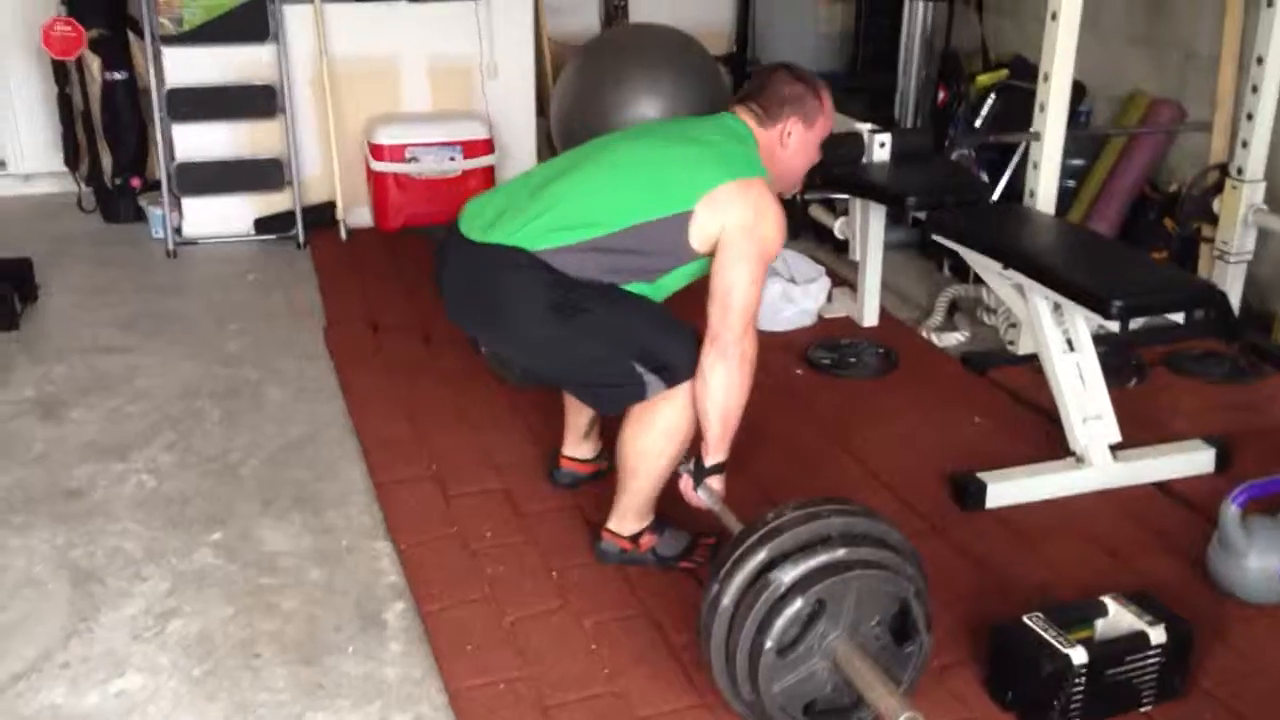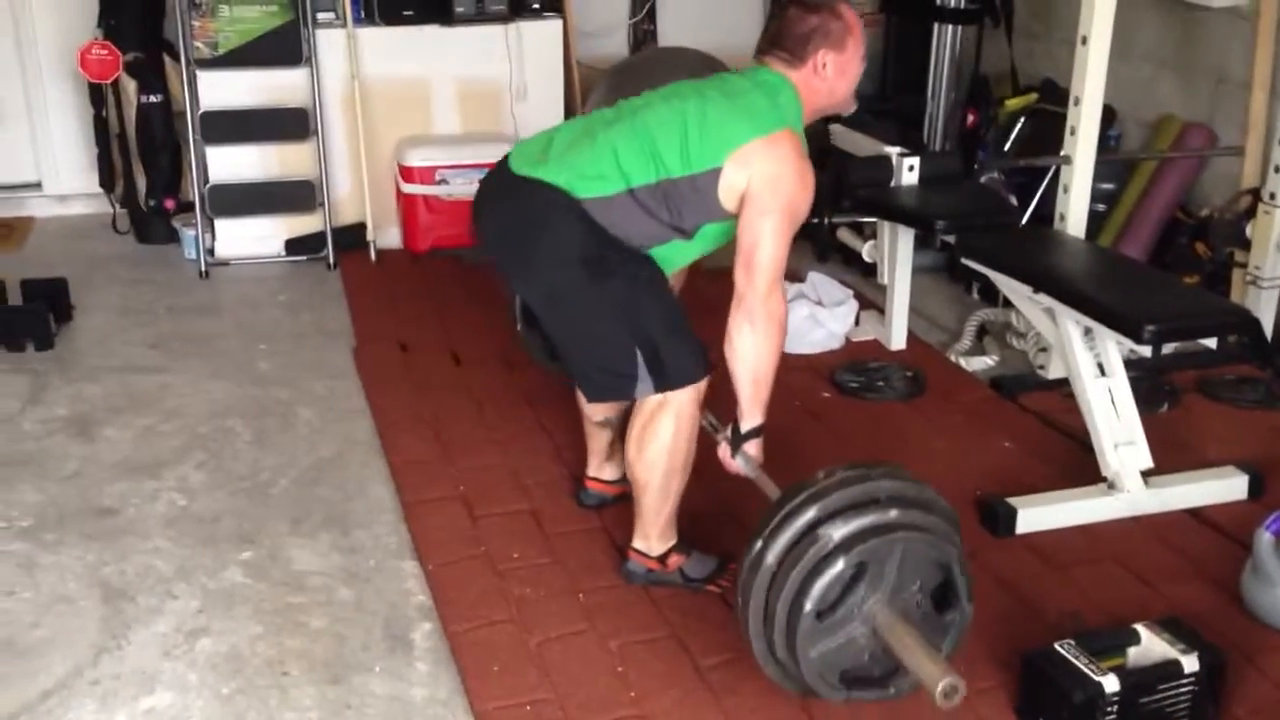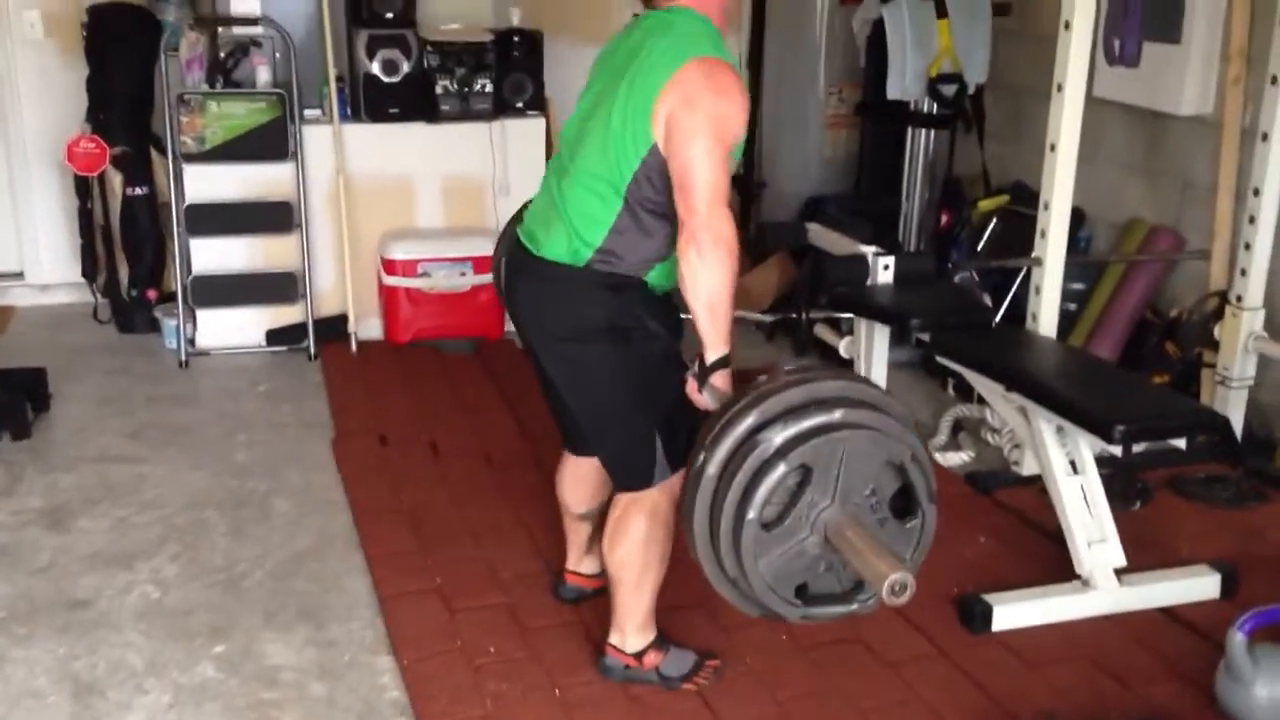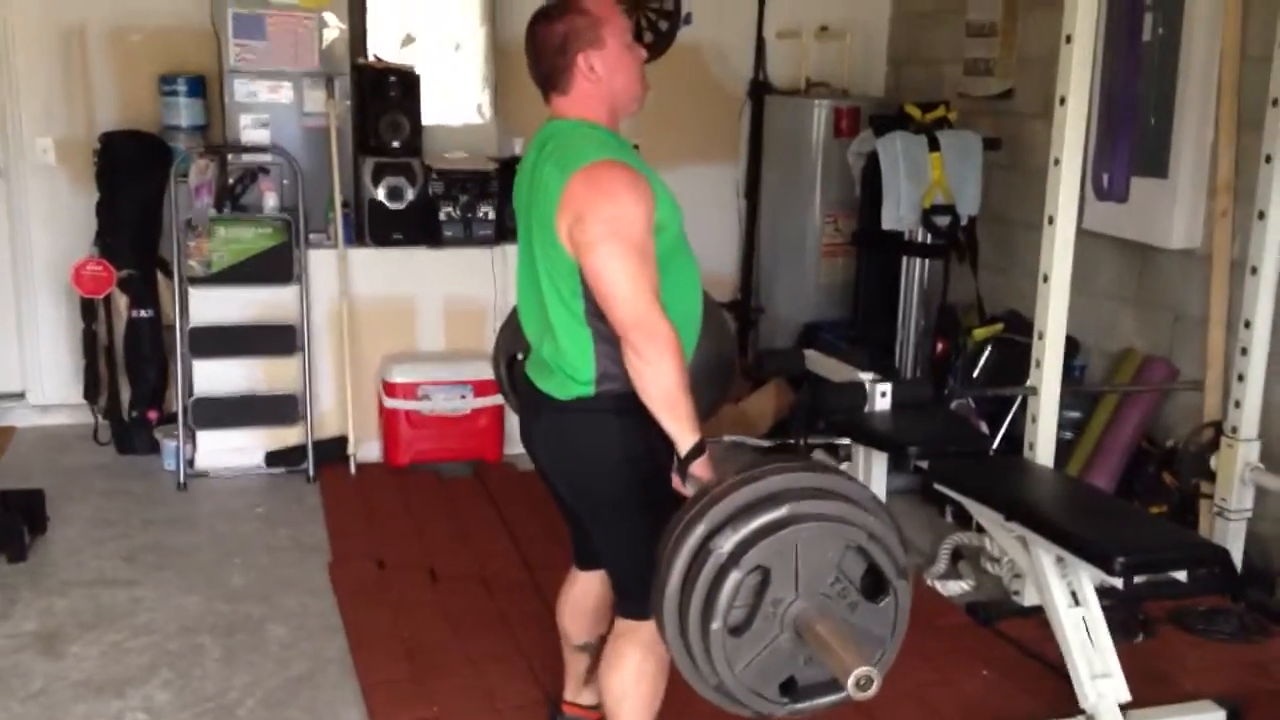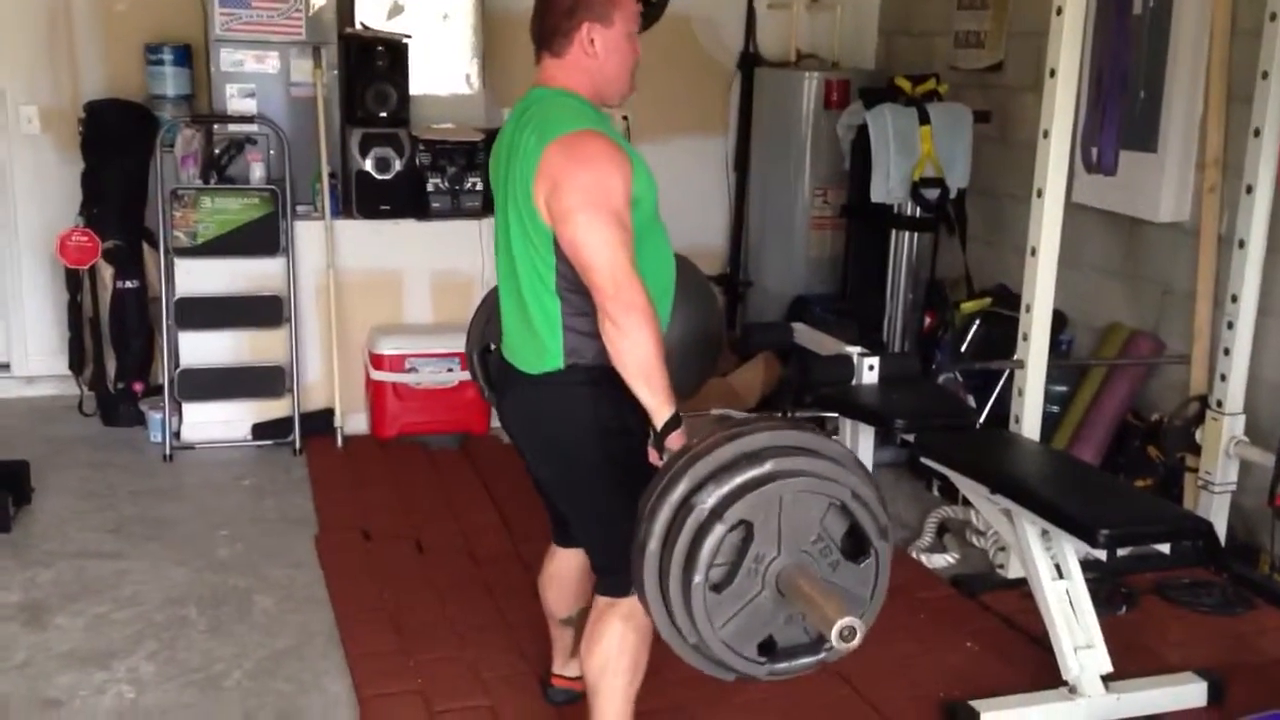
dt=1s
person 1, frame 1
left shoulder: (693, 135)
right shoulder: (753, 205)
right elbow: (728, 344)
right wrist: (713, 463)
left hip: (469, 246)
right hip: (505, 281)
left knee: (605, 328)
right knee: (678, 370)
left ankle: (579, 455)
right ankle: (629, 533)
person 1, frame 2
left shoulder: (732, 98)
right shoulder: (782, 157)
right elbow: (757, 302)
left wrist: (656, 316)
right wrist: (751, 428)
left hip: (513, 193)
right hip: (551, 222)
left knee: (614, 342)
right knee: (673, 380)
left ankle: (604, 474)
right ankle: (655, 552)
person 1, frame 3
right shoulder: (709, 77)
right elbow: (705, 228)
right wrist: (715, 358)
left hip: (539, 271)
right hip: (594, 297)
left knee: (592, 439)
right knee: (655, 471)
left ankle: (582, 566)
right ankle: (632, 645)
person 1, frame 4
left shoulder: (548, 152)
right shoulder: (605, 178)
right elbow: (642, 329)
right wrist: (691, 448)
left hip: (557, 403)
right hip: (608, 422)
left knee: (596, 561)
right knee: (652, 605)
person 1, frame 5
left shoulder: (527, 122)
right shoulder: (583, 147)
right elbow: (618, 298)
right wrist: (667, 419)
left hip: (536, 379)
right hip: (582, 396)
left knee: (576, 537)
right knee: (636, 578)
